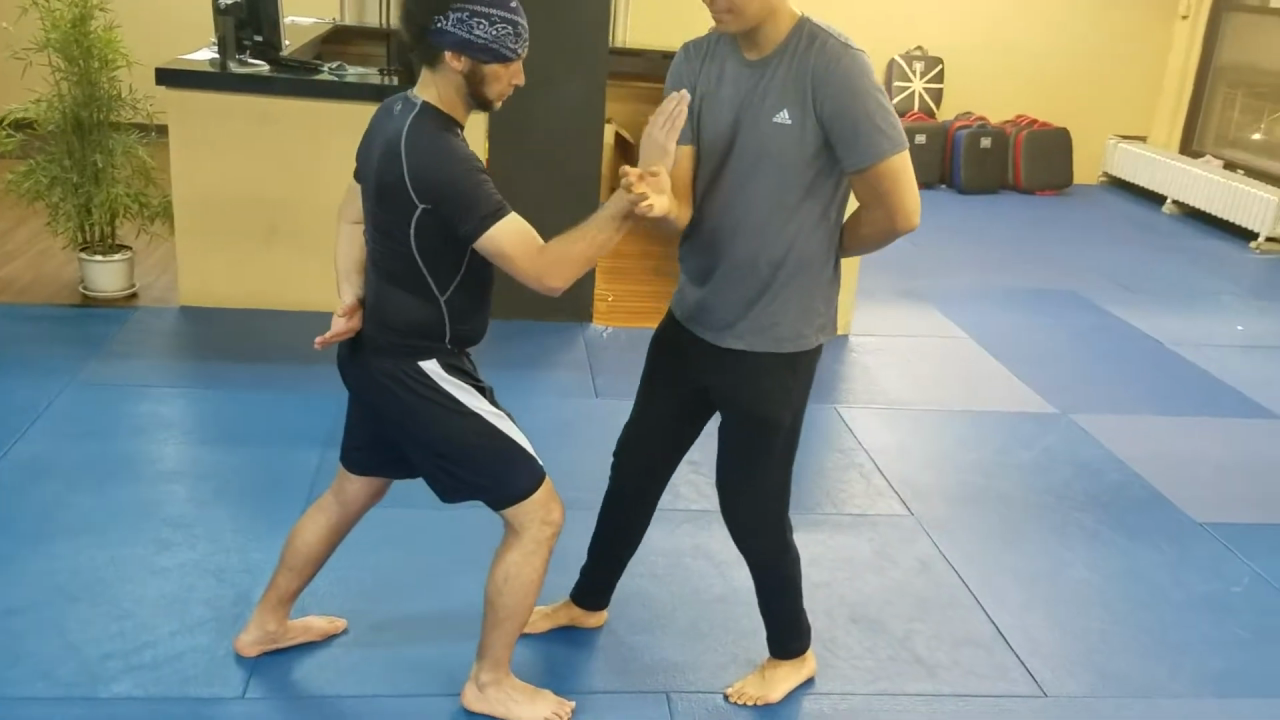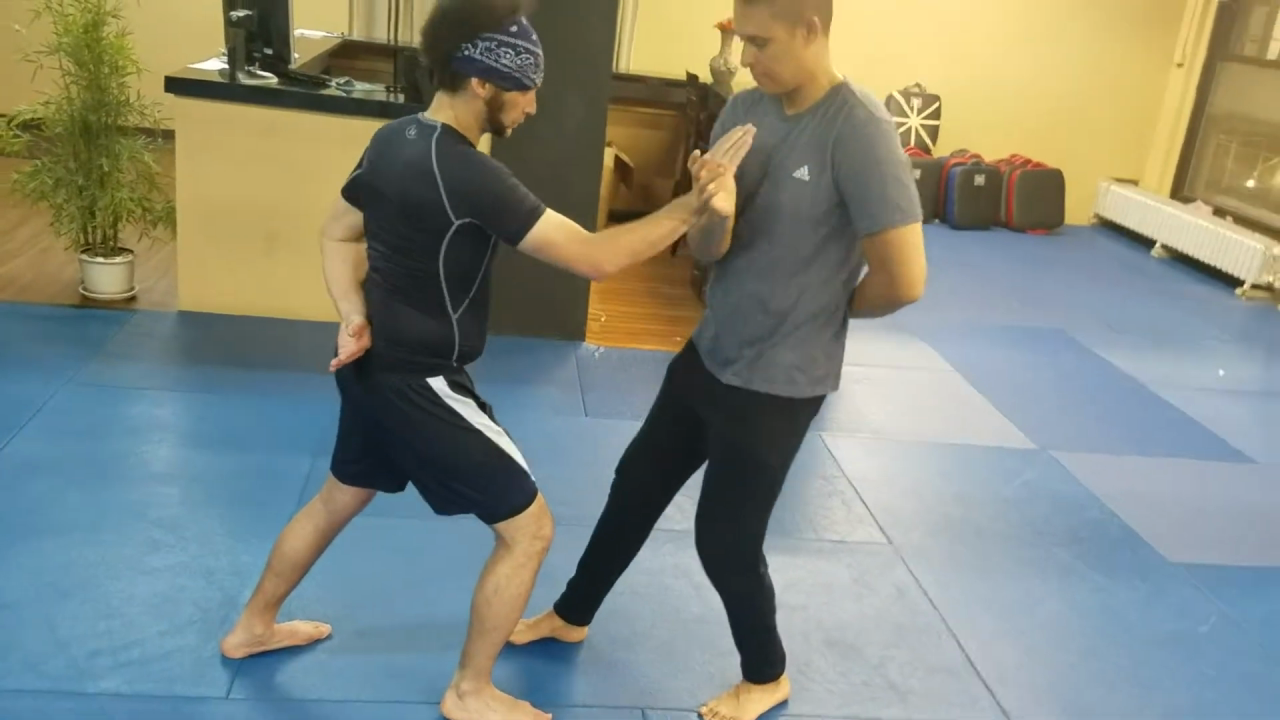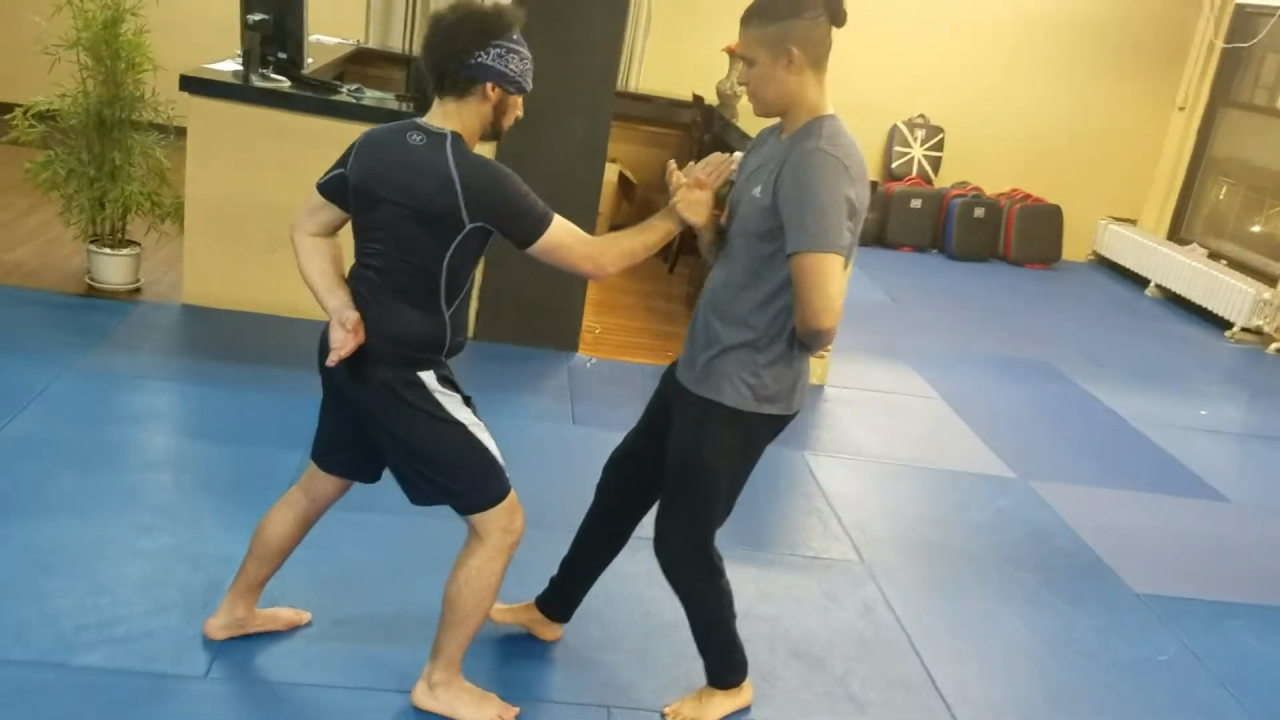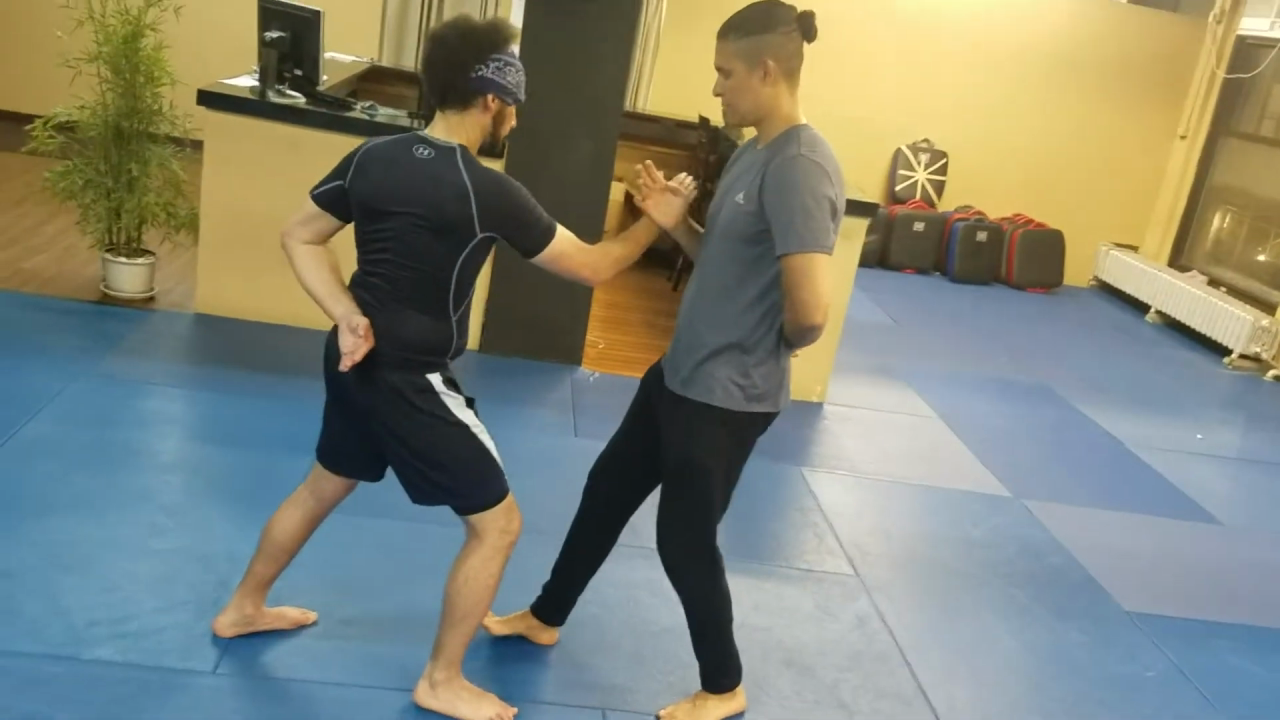
dt=0.5s
person 1, frame 1
left shoulder: (832, 67)
right shoulder: (695, 62)
left elbow: (898, 211)
right elbow: (682, 204)
left wrist: (809, 251)
right wrist: (659, 201)
left hip: (775, 338)
right hip: (692, 318)
left knee: (751, 505)
right knee: (636, 462)
left ankle: (793, 653)
right ankle: (588, 601)
person 1, frame 2
left shoulder: (859, 133)
right shoulder: (743, 112)
left elbow: (903, 283)
right elbow: (707, 252)
left wrist: (826, 307)
right wrist: (716, 214)
left hip: (779, 379)
right hip: (709, 353)
left knee: (724, 536)
right knee: (636, 482)
right ankle: (571, 615)
person 1, frame 3
left shoulder: (821, 161)
right shoulder: (769, 142)
left elbow: (820, 315)
left wrist: (798, 344)
right wrist: (698, 220)
left hip: (743, 391)
right hip: (699, 368)
left knee: (682, 539)
right knee: (621, 486)
right ankle: (550, 611)
person 1, frame 4
left shoulder: (800, 166)
right shoulder: (751, 152)
left elbow: (809, 311)
left wrist: (769, 345)
right wrist: (675, 224)
left hip: (727, 395)
right hip: (681, 372)
left knee: (685, 540)
right knee: (607, 489)
right ankle: (545, 617)
person 2, frame 1
left shoulder: (396, 117)
right shoulder: (439, 158)
left elbow: (355, 217)
right elbow: (547, 271)
left wrist: (352, 300)
right wrist: (633, 190)
left hip: (379, 353)
right hip: (420, 369)
left knee: (352, 491)
right knee: (538, 514)
left ankle: (265, 623)
person 2, frame 2
left shoulder: (391, 141)
right shoulder: (469, 176)
left elbow: (339, 236)
right elbow: (593, 258)
left wrist: (353, 319)
right wrist: (695, 201)
left hip: (372, 366)
right hip: (422, 386)
left knee: (338, 498)
right knee: (529, 529)
left ankle: (252, 626)
person 2, frame 3
left shoulder: (374, 144)
right shoulder: (479, 182)
left elbow: (309, 230)
right elbow: (595, 259)
left wrist: (342, 312)
right wrist: (677, 214)
left hip: (355, 359)
right hip: (407, 375)
left knee: (318, 485)
right knee: (499, 523)
left ankle: (234, 610)
person 2, frame 4
left shoulder: (370, 157)
right shoulder: (487, 192)
left elbow: (300, 237)
right elbow: (590, 267)
left wrist: (349, 317)
right wrist: (656, 221)
left hip: (354, 359)
right hip: (410, 378)
left knee: (323, 485)
right knee: (497, 524)
left ankle: (242, 608)
